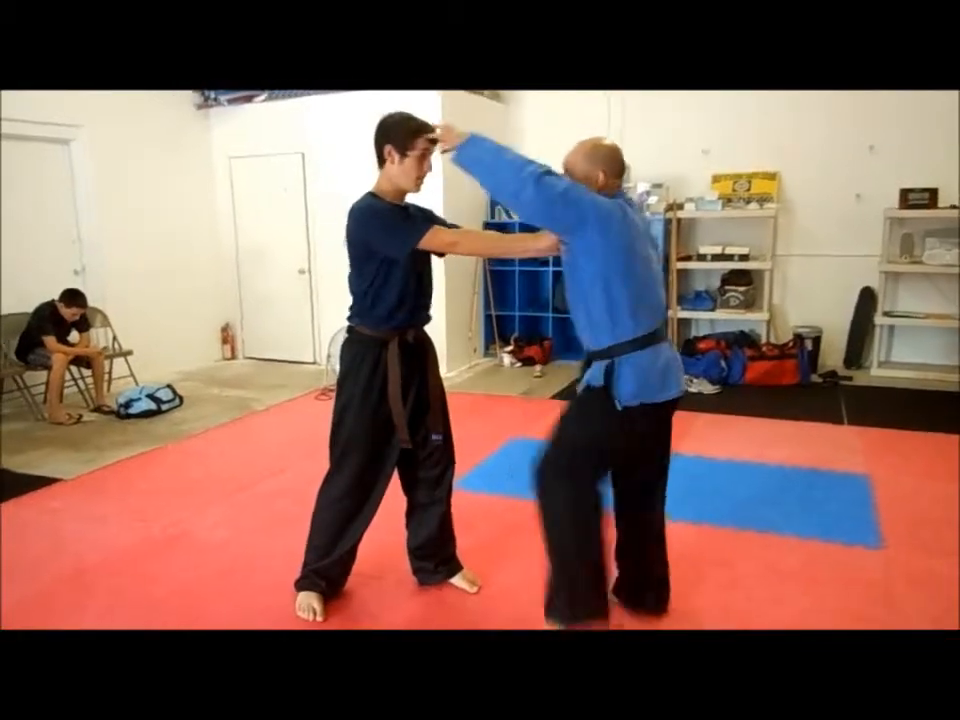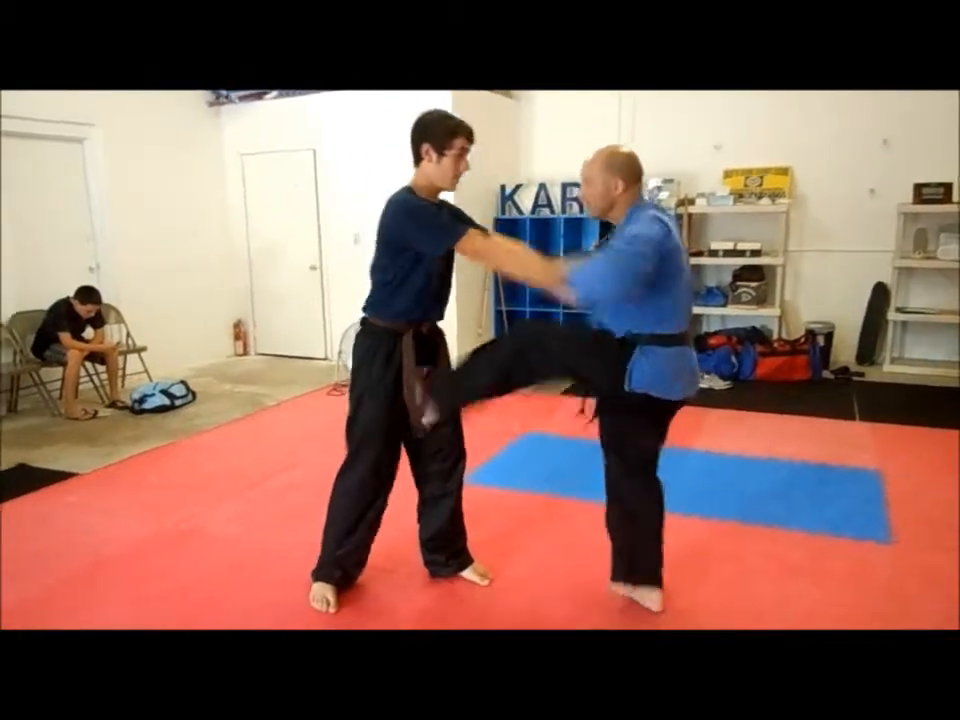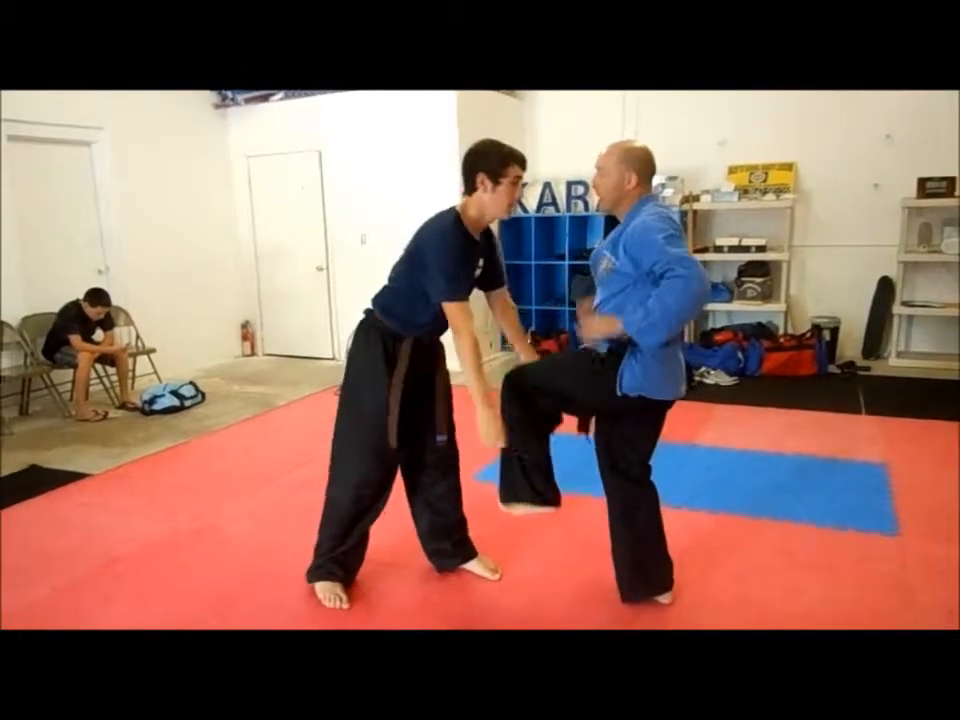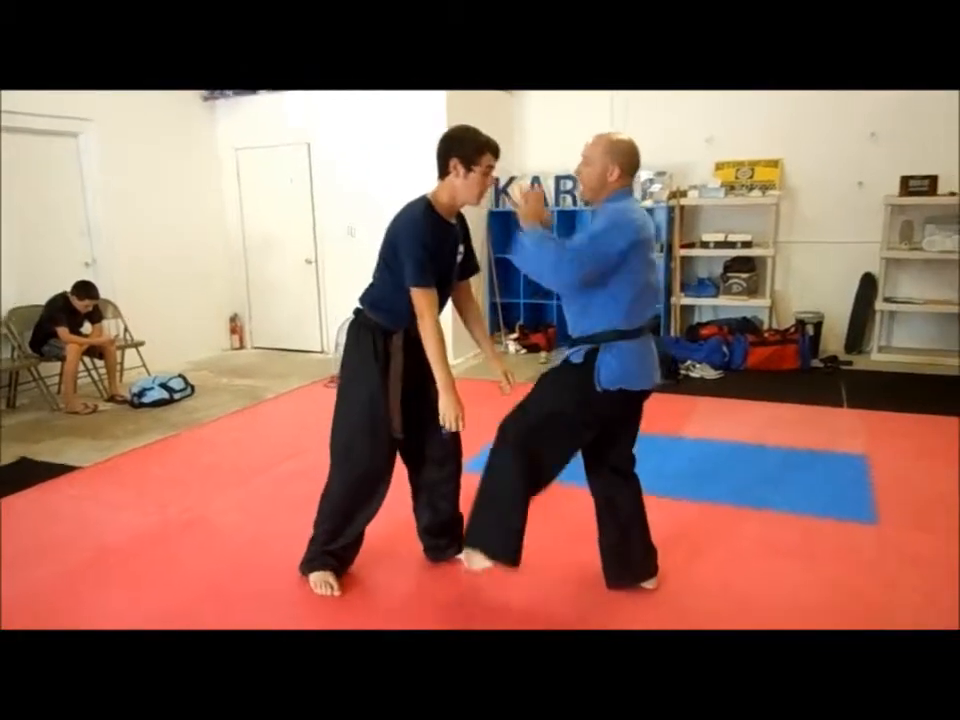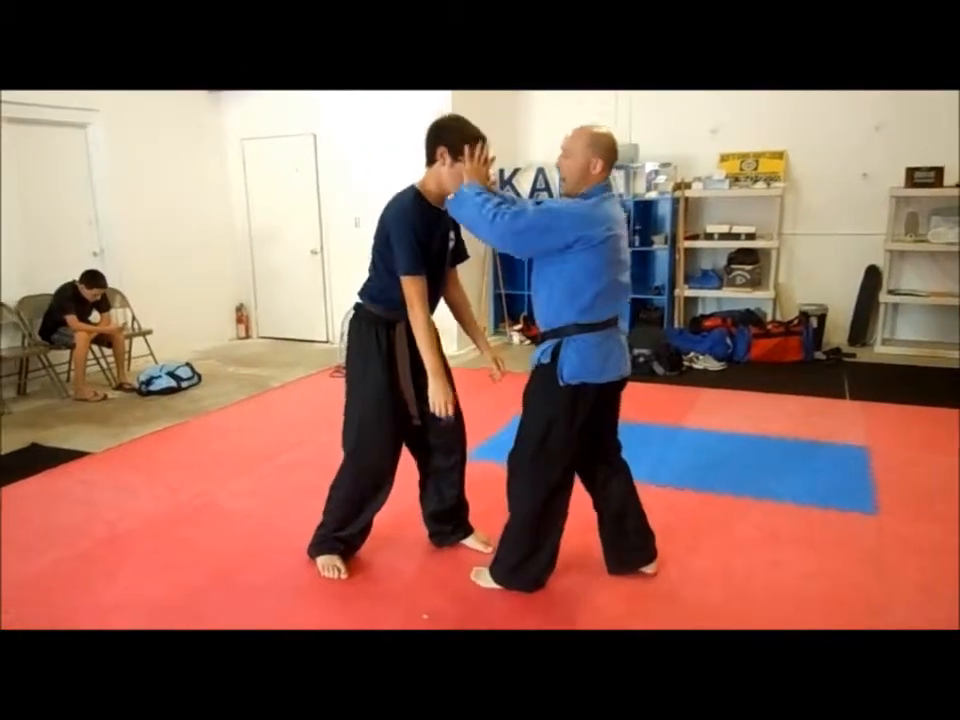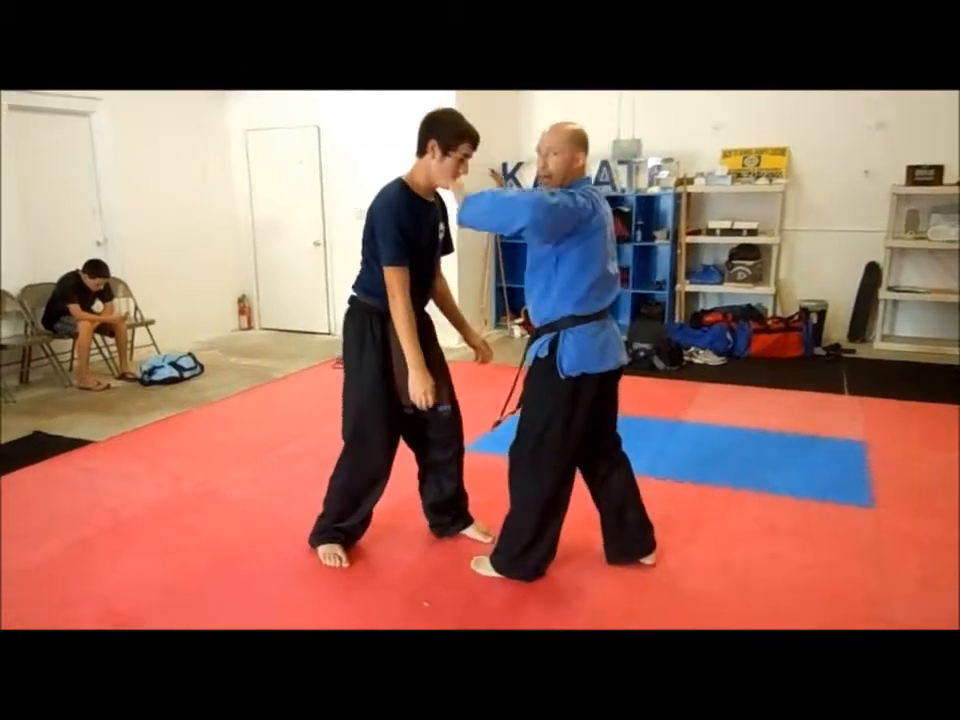
dt=0.3s
person 1, frame 1
left shoulder: (415, 215)
right shoulder: (369, 215)
left elbow: (464, 240)
right elbow: (455, 243)
left wrist: (536, 243)
right wrist: (537, 243)
left hip: (414, 350)
right hip: (372, 356)
left knee: (432, 462)
right knee: (355, 471)
left ankle: (435, 561)
right ankle: (317, 579)
person 1, frame 2
left shoulder: (443, 212)
right shoulder: (406, 210)
left elbow: (502, 245)
right elbow: (486, 253)
left wrist: (559, 270)
right wrist: (560, 280)
left hip: (426, 343)
right hip: (385, 346)
left knee: (443, 454)
right knee: (370, 461)
left ankle: (447, 555)
right ankle: (332, 570)
person 1, frame 3
left shoulder: (483, 237)
right shoulder: (443, 237)
left elbow: (500, 303)
right elbow: (463, 326)
left wrist: (530, 359)
right wrist: (484, 404)
left hip: (422, 349)
right hip: (381, 347)
left knee: (436, 453)
right knee: (366, 462)
left ankle: (451, 550)
right ankle: (330, 568)
person 1, frame 4
left shoulder: (458, 226)
right shoulder: (416, 224)
left elbow: (463, 297)
right elbow: (426, 313)
left wrist: (495, 358)
right wrist: (446, 390)
left hip: (414, 346)
right hip: (375, 345)
left knee: (439, 448)
right knee: (363, 456)
left ankle: (444, 540)
right ankle: (324, 558)
person 1, frame 5
left shoulder: (445, 214)
right shoulder: (405, 212)
left elbow: (450, 286)
right elbow: (416, 301)
left wrist: (482, 344)
right wrist: (436, 377)
left hip: (415, 332)
right hip: (379, 336)
left knee: (445, 435)
right knee: (373, 447)
left ankle: (449, 526)
right ankle: (331, 542)
person 1, frame 6
left shoulder: (436, 206)
right shoulder: (393, 205)
right elbow: (397, 293)
left wrist: (468, 333)
right wrist: (416, 368)
left hip: (414, 322)
right hip: (374, 327)
left knee: (443, 425)
right knee: (371, 438)
left ankle: (450, 516)
right ankle: (332, 531)
person 2, frame 1
left shoulder: (599, 213)
right shoulder: (627, 215)
left elbow: (533, 186)
left wrist: (465, 144)
left hip: (623, 375)
right hip: (652, 370)
left knee: (559, 478)
right knee: (639, 488)
left ankle: (578, 607)
right ankle: (644, 591)
person 2, frame 2
left shoulder: (647, 229)
right shoulder: (640, 224)
left elbow: (613, 277)
right elbow: (612, 274)
left wrist: (573, 283)
right wrist: (579, 275)
left hip: (635, 365)
right hip: (664, 368)
left knee: (527, 344)
right knee: (632, 472)
left ankle: (443, 396)
right ankle: (642, 576)
person 2, frame 3
left shoulder: (652, 227)
right shoulder: (634, 227)
left elbow: (688, 285)
left wrist: (621, 323)
right wrist: (606, 310)
left hip: (631, 368)
right hip: (647, 369)
left knee: (524, 385)
right knee: (627, 475)
left ankle: (532, 487)
right ankle: (650, 580)
person 2, frame 4
left shoulder: (617, 220)
right shoulder: (622, 217)
left elbow: (565, 271)
right elbow: (581, 269)
left wrist: (532, 228)
right wrist: (549, 245)
left hip: (605, 363)
right hip: (624, 360)
left knee: (520, 436)
right knee: (611, 467)
left ankle: (493, 542)
right ankle: (634, 566)
person 2, frame 5
left shoulder: (580, 216)
right shoulder: (601, 210)
left elbow: (506, 229)
right elbow: (529, 221)
left wrist: (471, 187)
right wrist: (485, 190)
left hip: (572, 358)
right hip: (601, 353)
left knee: (537, 468)
right knee: (600, 459)
left ankle: (517, 569)
right ankle: (634, 552)
person 2, frame 6
left shoulder: (575, 203)
right shoulder: (583, 203)
left elbow: (533, 211)
right elbow: (540, 221)
left wrist: (472, 205)
right wrist: (507, 198)
left hip: (568, 350)
right hip: (595, 345)
left knee: (538, 459)
right knee: (600, 450)
left ankle: (518, 559)
right ankle: (634, 543)
